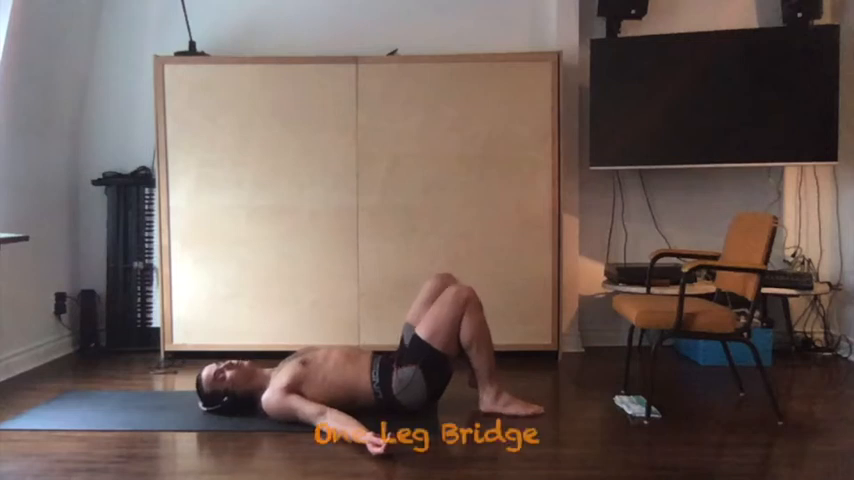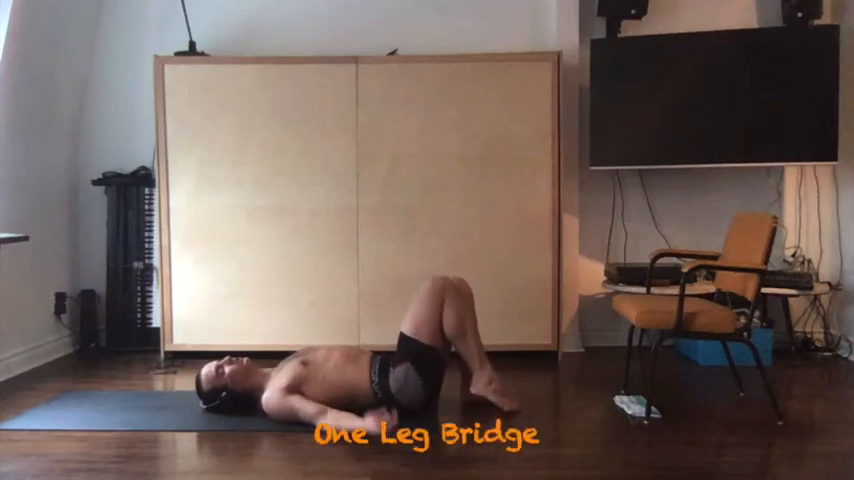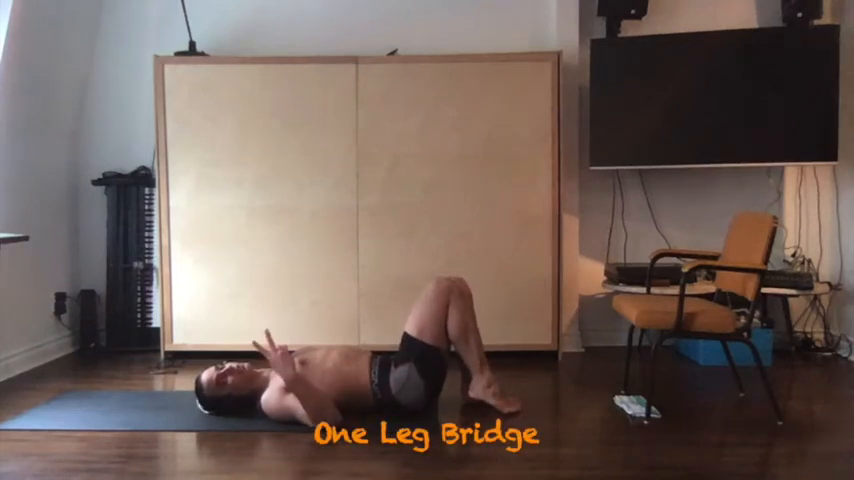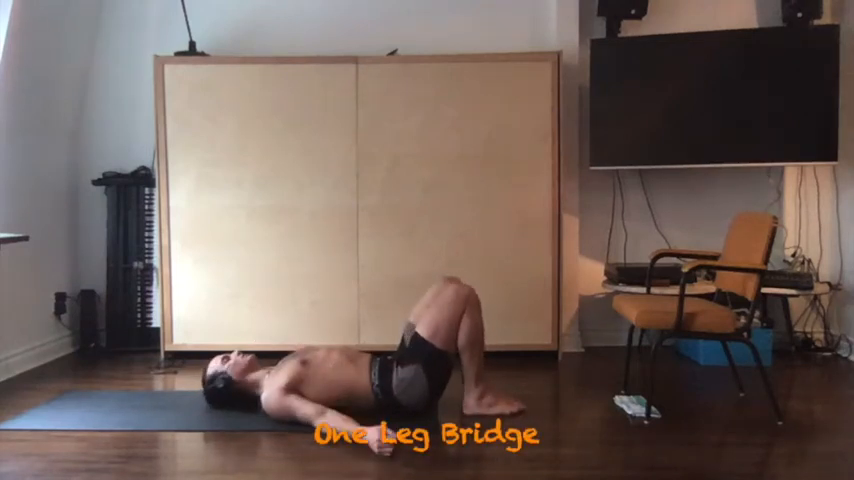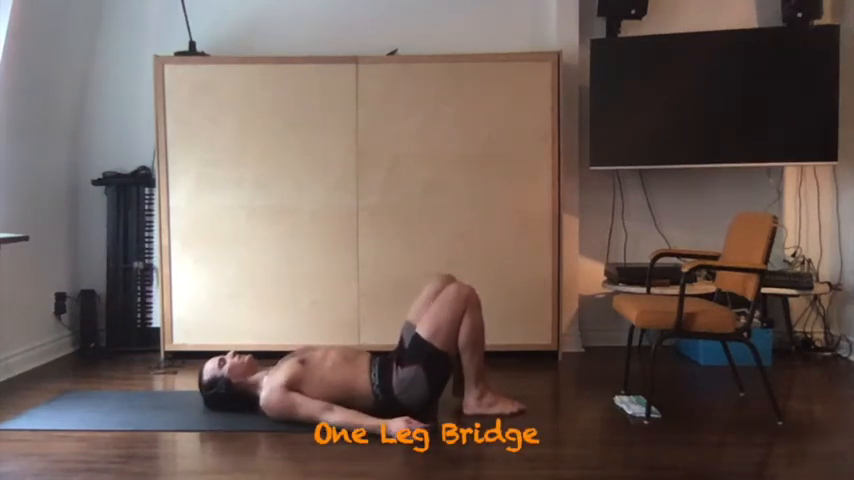
dt=1s
person 1, frame 1
left shoulder: (279, 373)
right shoulder: (273, 399)
right elbow: (321, 414)
right wrist: (366, 437)
left hip: (393, 363)
right hip: (405, 385)
left knee: (443, 282)
right knee: (463, 297)
left ankle: (478, 372)
right ankle: (491, 394)
person 1, frame 2
left shoulder: (281, 372)
right shoulder: (273, 400)
right elbow: (322, 415)
right wrist: (364, 424)
left hip: (392, 368)
right hip: (403, 384)
left knee: (456, 287)
right knee: (441, 287)
left ankle: (474, 387)
right ankle: (483, 377)
person 1, frame 3
left shoulder: (274, 377)
right shoulder: (273, 399)
right elbow: (329, 420)
right wrist: (293, 380)
left hip: (394, 369)
right hip: (405, 384)
left knee: (455, 288)
right knee: (445, 289)
left ankle: (472, 385)
right ankle: (483, 382)
person 1, frame 4
left shoulder: (278, 374)
right shoulder: (272, 398)
right elbow: (321, 416)
right wrist: (367, 432)
left hip: (394, 366)
right hip: (404, 385)
left knee: (449, 285)
right knee: (462, 295)
left ankle: (475, 385)
right ankle: (476, 397)
person 1, frame 5
left shoulder: (276, 375)
right shoulder: (272, 397)
right elbow: (327, 413)
right wrist: (387, 425)
left hip: (392, 364)
right hip: (402, 386)
left knee: (445, 283)
right knee: (462, 295)
left ankle: (463, 383)
right ankle: (477, 396)
